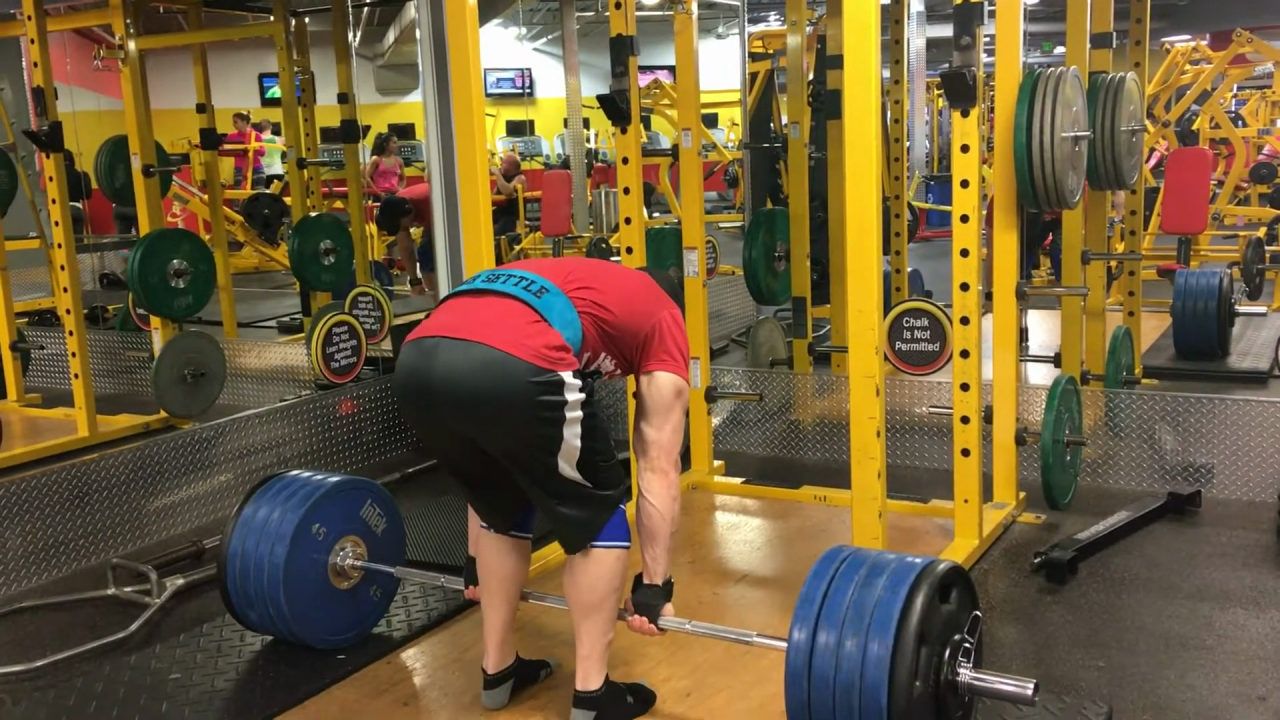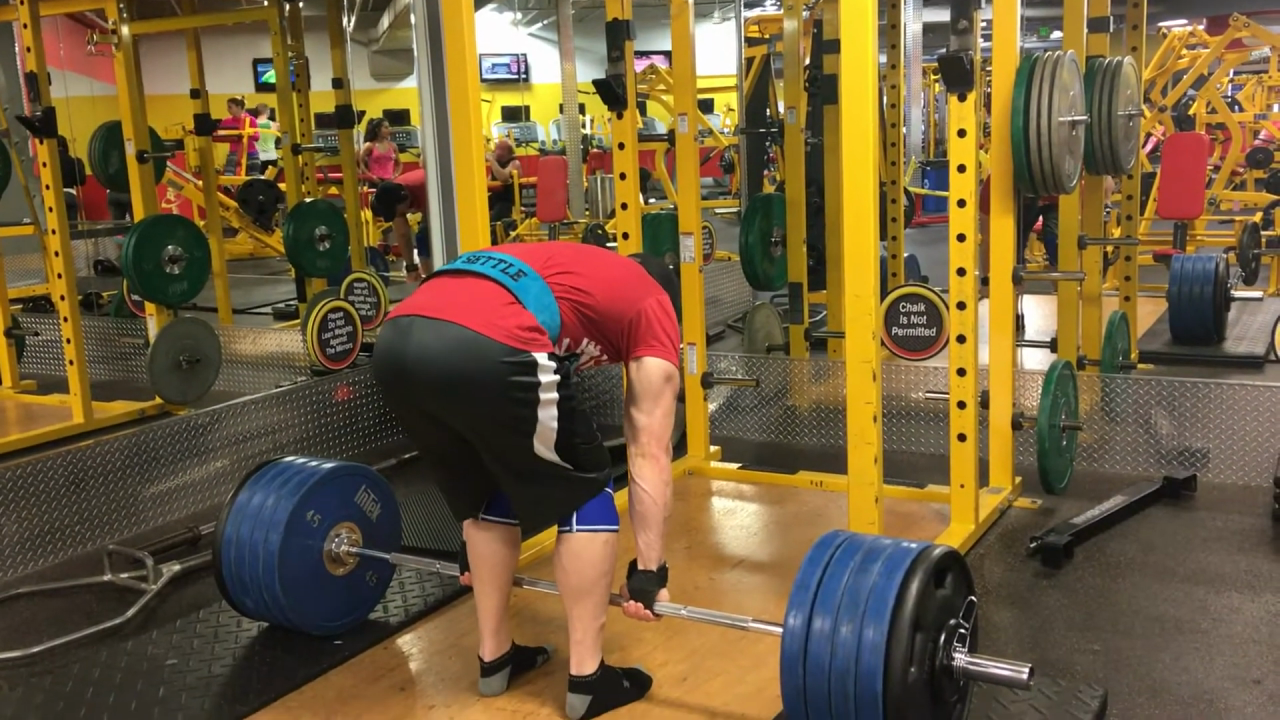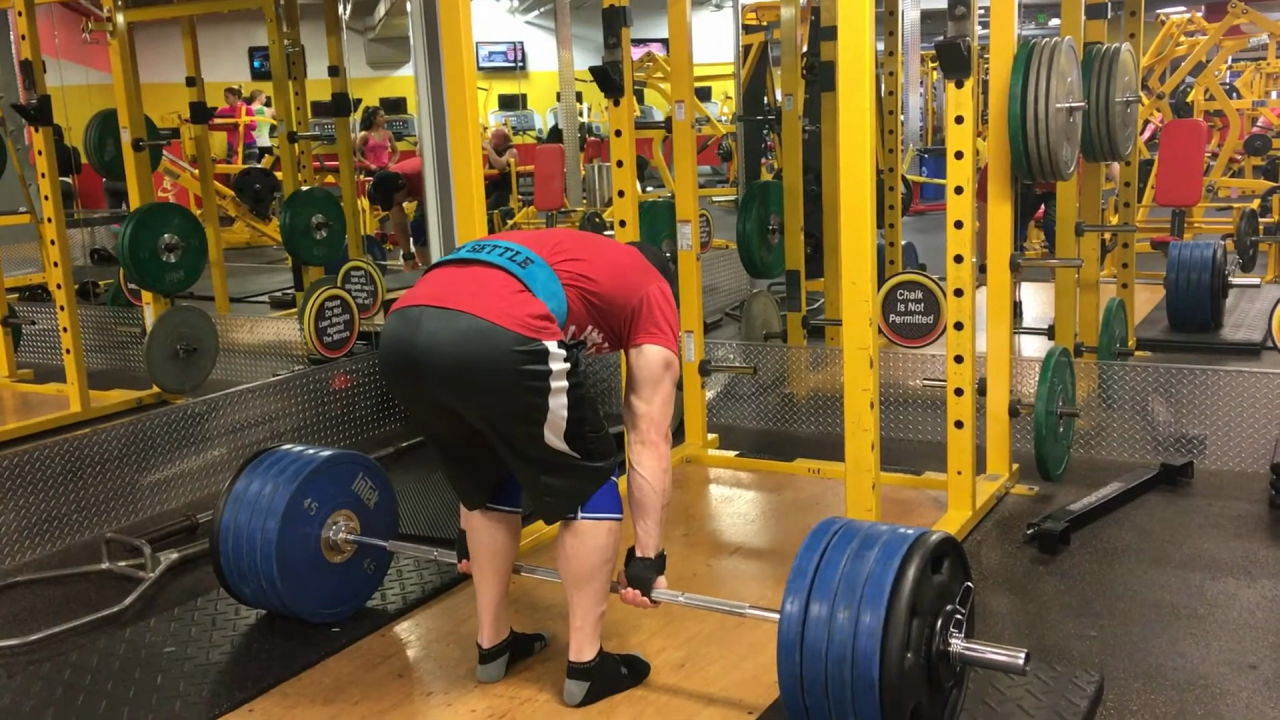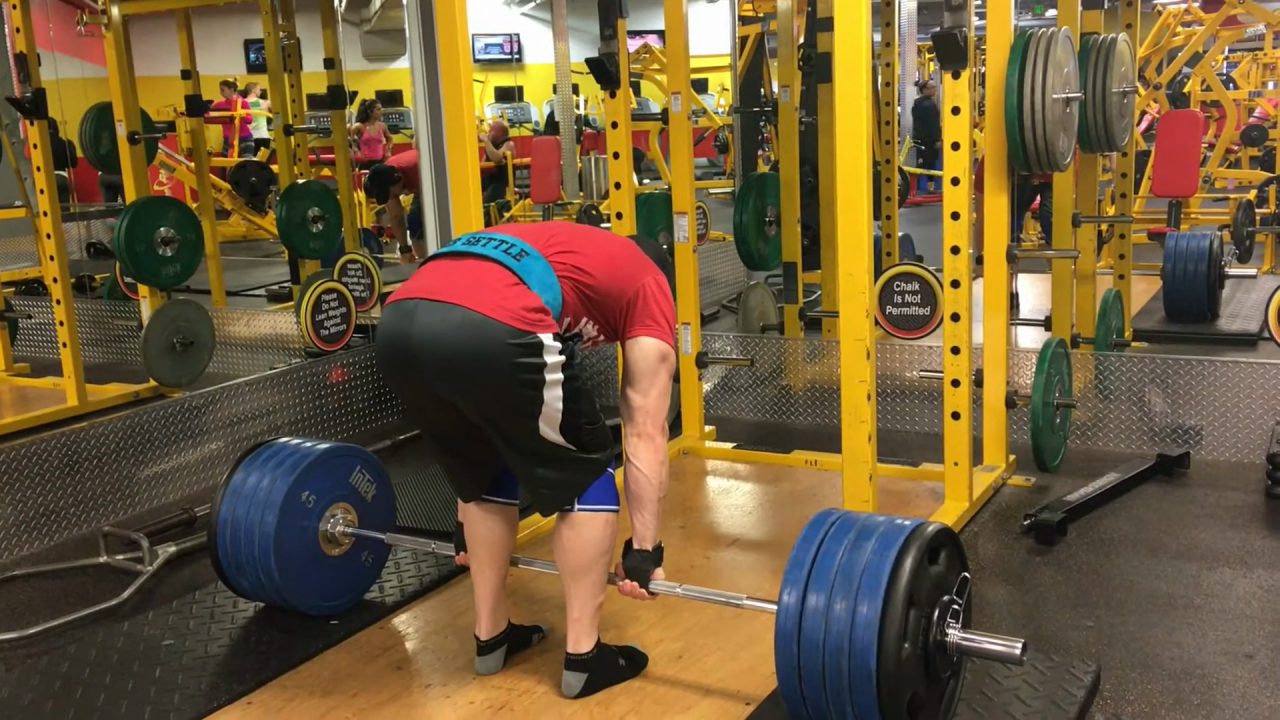
dt=0.5s
person 1, frame 1
right shoulder: (663, 318)
left elbow: (496, 458)
right elbow: (658, 466)
left wrist: (476, 563)
right wrist: (654, 586)
left hip: (418, 360)
right hip: (511, 369)
left knee: (503, 504)
right knee: (597, 511)
left ankle: (497, 670)
person 1, frame 2
right shoulder: (652, 305)
left elbow: (505, 445)
right elbow: (649, 452)
left wrist: (472, 551)
right wrist: (649, 570)
left hip: (396, 341)
right hip: (488, 350)
left knee: (488, 492)
right knee: (583, 495)
left ankle: (495, 657)
right ankle: (588, 678)
person 1, frame 3
right shoulder: (651, 292)
left elbow: (496, 427)
right elbow: (649, 439)
left wrist: (468, 536)
right wrist: (648, 558)
left hip: (403, 331)
right hip: (496, 339)
left knee: (489, 478)
right knee: (589, 482)
left ankle: (492, 645)
right ankle: (586, 667)
person 1, frame 4
right shoulder: (647, 284)
left elbow: (491, 415)
right elbow: (645, 431)
left wrist: (467, 526)
right wrist: (645, 550)
left hip: (398, 324)
right hip: (492, 332)
left knee: (486, 471)
right knee: (586, 475)
left ankle: (491, 637)
right ankle: (584, 658)
